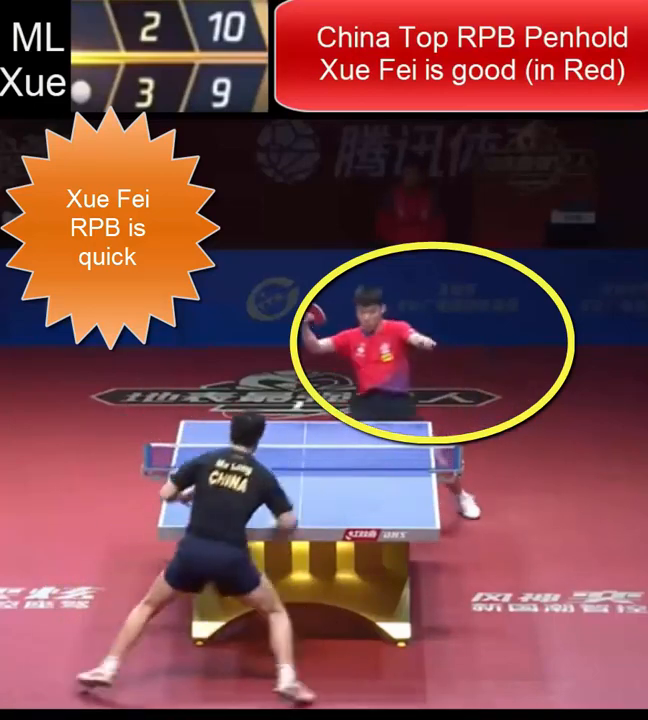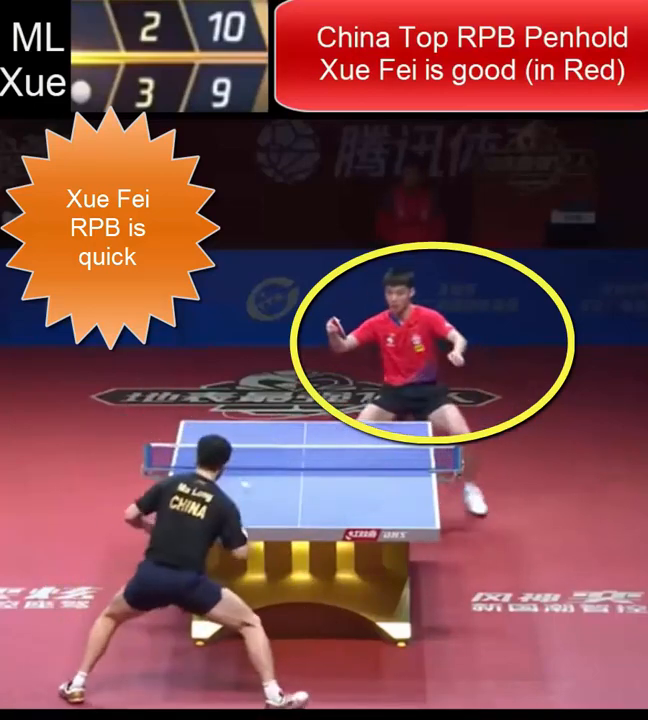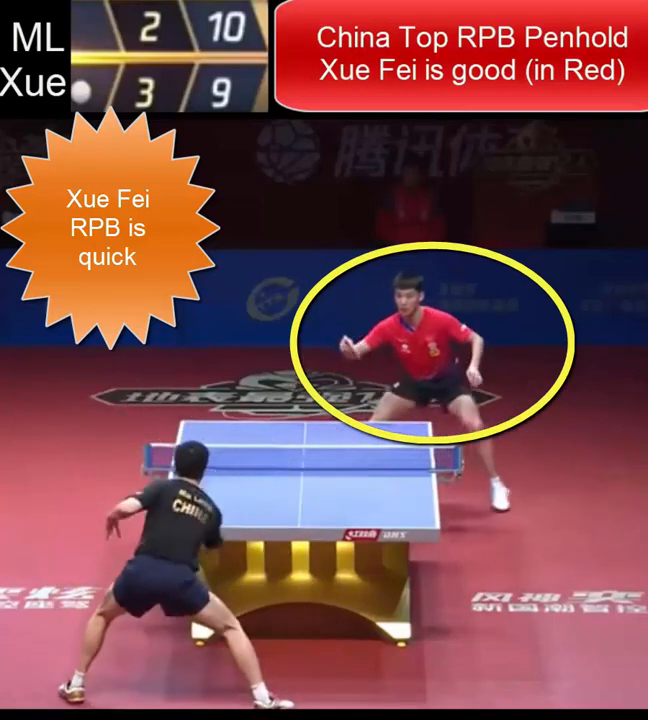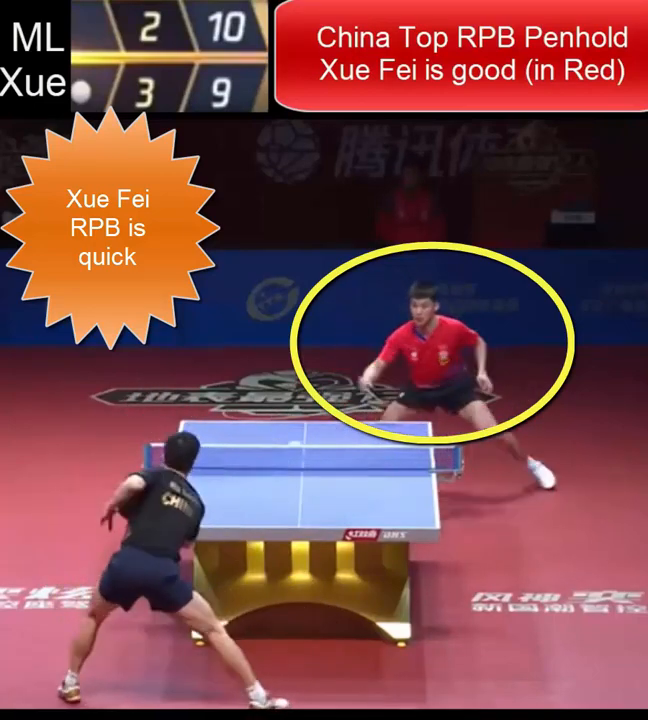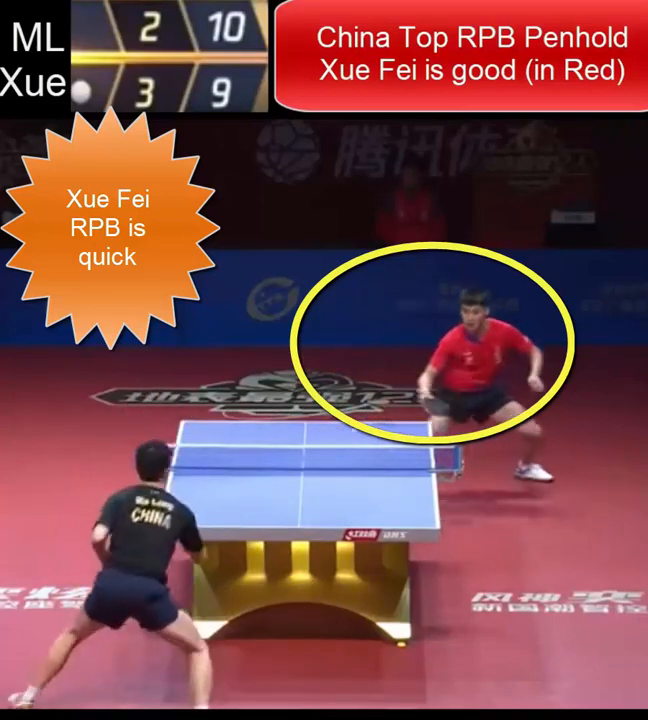
dt=0.2s
person 1, frame 1
left shoulder: (204, 461)
right shoulder: (263, 477)
left elbow: (166, 494)
right elbow: (288, 523)
left wrist: (189, 495)
right wrist: (288, 522)
left hip: (192, 552)
right hip: (230, 560)
left knee: (148, 605)
right knee: (276, 612)
left ankle: (106, 670)
right ankle: (286, 682)
person 1, frame 2
left shoulder: (168, 485)
right shoulder: (223, 504)
left elbow: (131, 516)
right elbow: (240, 553)
left wrist: (149, 526)
right wrist: (239, 528)
left hip: (150, 575)
right hip: (189, 582)
left knee: (109, 617)
right knee: (251, 624)
left ankle: (77, 684)
right ankle: (274, 696)
person 1, frame 3
left shoulder: (163, 487)
right shoulder: (211, 509)
left elbow: (128, 507)
right elbow: (212, 545)
left wrist: (112, 516)
left hip: (141, 572)
right hip: (180, 580)
left knee: (101, 615)
right knee: (232, 628)
left ankle: (76, 685)
right ankle: (263, 698)
person 1, frame 4
left shoulder: (156, 476)
right shoulder: (194, 500)
left elbow: (132, 483)
left wrist: (112, 505)
left hip: (124, 565)
right hip: (163, 575)
left knee: (93, 617)
right knee: (214, 631)
left ankle: (71, 685)
right ankle: (258, 696)
person 1, frame 5
left shoulder: (121, 498)
right shoulder: (182, 511)
left elbow: (97, 537)
right elbow: (199, 553)
left wrist: (109, 561)
left hip: (111, 585)
right hip: (149, 593)
left knee: (73, 635)
right knee: (198, 649)
left ankle: (27, 698)
right ankle: (201, 709)
person 2, frame 1
left shoulder: (398, 328)
right shoulder: (350, 338)
left elbow: (417, 339)
right elbow: (315, 347)
left wrist: (424, 342)
right wrist: (305, 326)
left hip: (400, 402)
right hip: (365, 405)
left ankle: (461, 497)
person 2, frame 2
left shoulder: (428, 317)
right shoulder: (376, 324)
left elbow: (458, 338)
right elbow: (343, 345)
left wrist: (456, 351)
right wrist: (334, 335)
left hip: (427, 389)
right hip: (392, 391)
left knee: (462, 434)
left ankle: (470, 488)
person 2, frame 3
left shoulder: (440, 320)
right shoulder: (387, 327)
left elbow: (476, 340)
right elbow: (358, 350)
left wrist: (473, 367)
right wrist: (348, 349)
left hip: (448, 380)
right hip: (413, 381)
left knee: (474, 426)
right knee: (375, 423)
left ankle: (496, 484)
person 2, frame 4
left shoulder: (454, 328)
right shoulder: (400, 336)
left elbow: (479, 343)
right elbow: (378, 366)
left wrist: (482, 371)
right wrist: (367, 377)
left hip: (455, 385)
right hip: (420, 389)
left knee: (492, 430)
left ankle: (530, 464)
person 2, frame 5
left shoulder: (505, 332)
right shoulder: (450, 341)
left elbow: (535, 351)
right elbow: (428, 374)
left wrist: (535, 375)
right wrist: (425, 390)
left hip: (489, 392)
right hip: (454, 394)
left knee: (533, 432)
left ankle: (526, 467)
